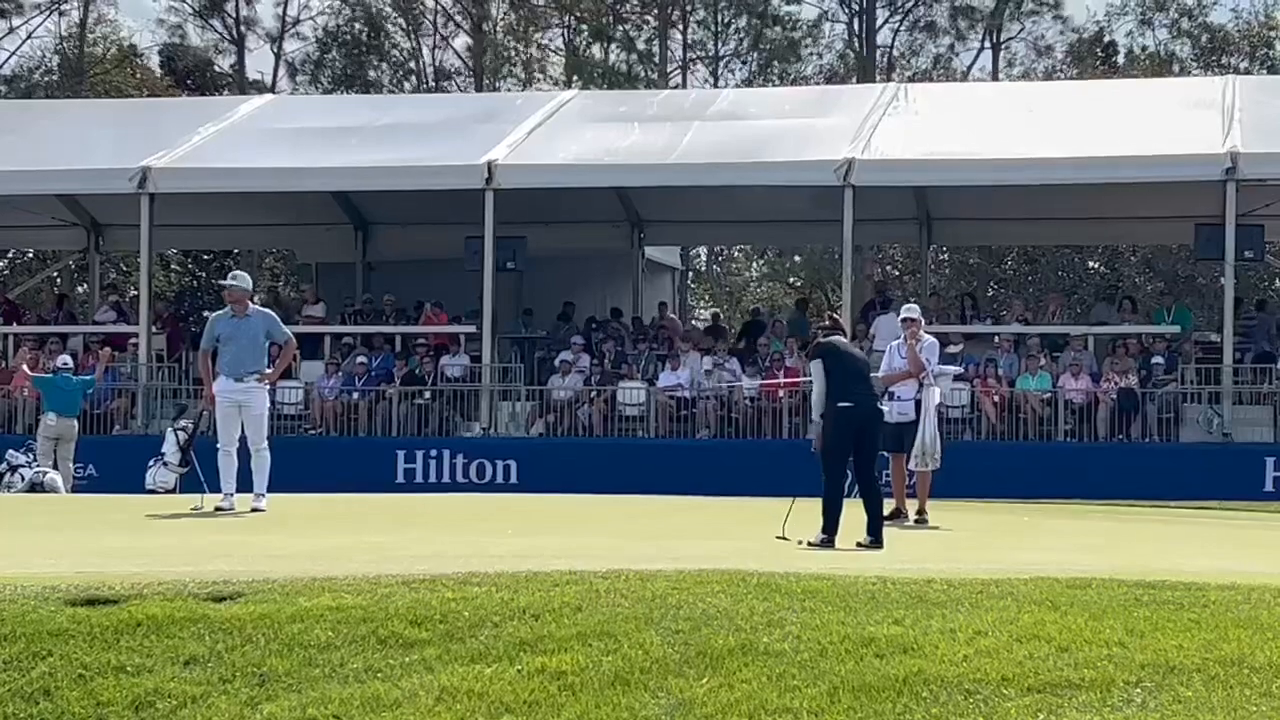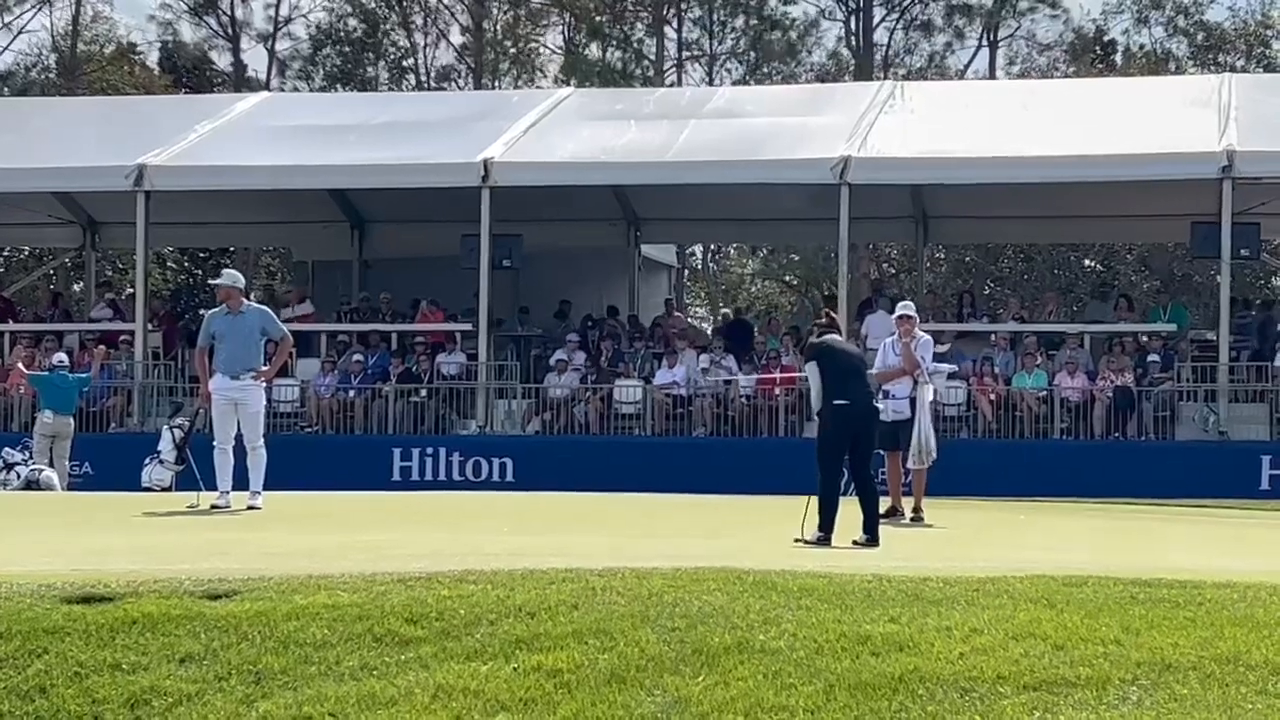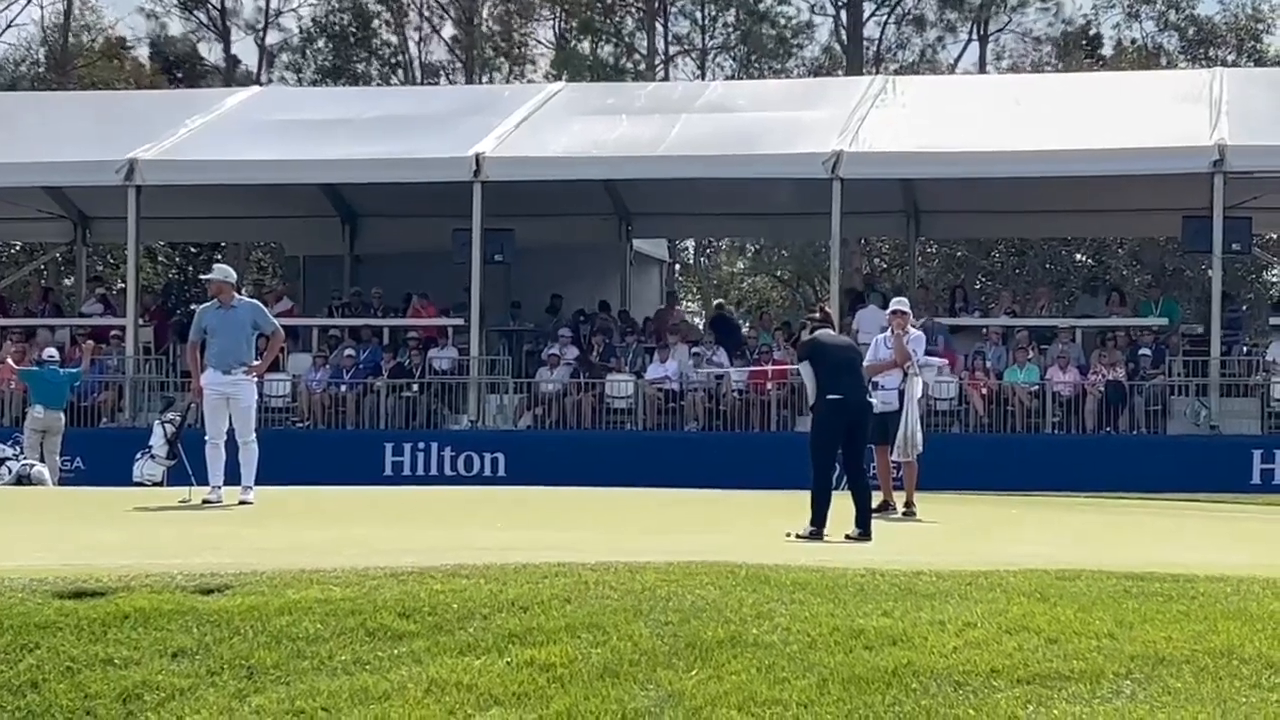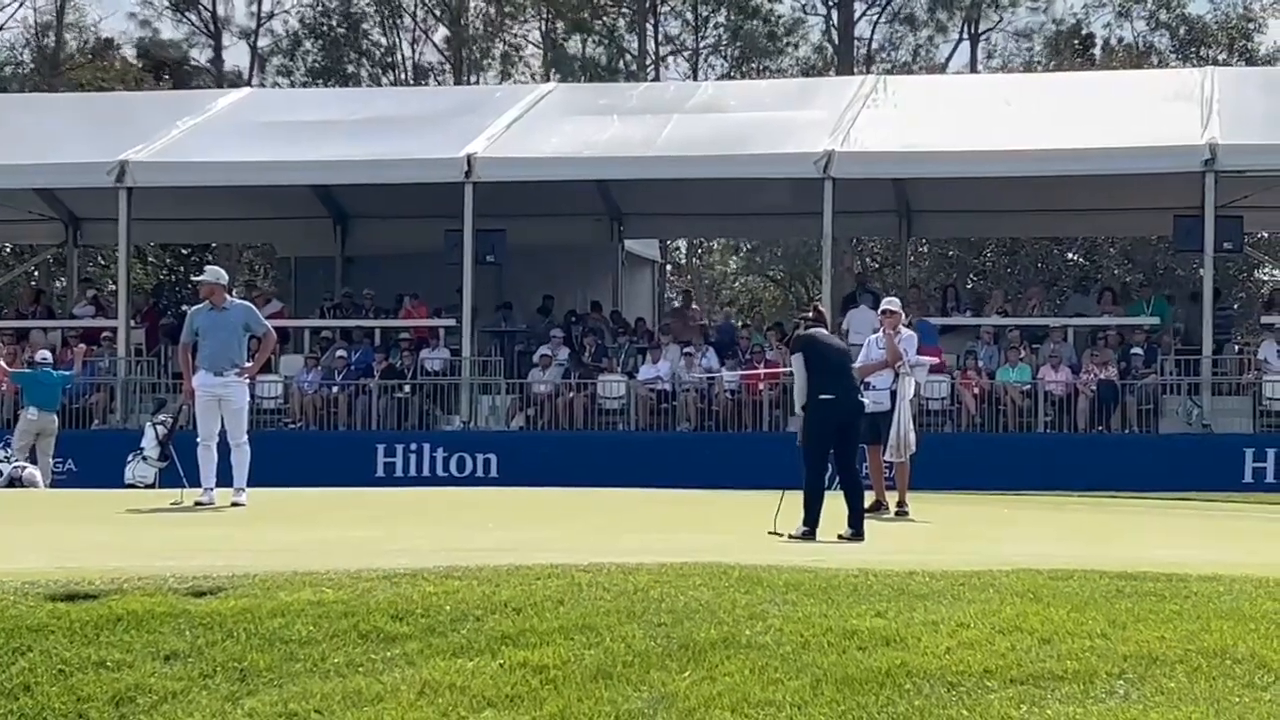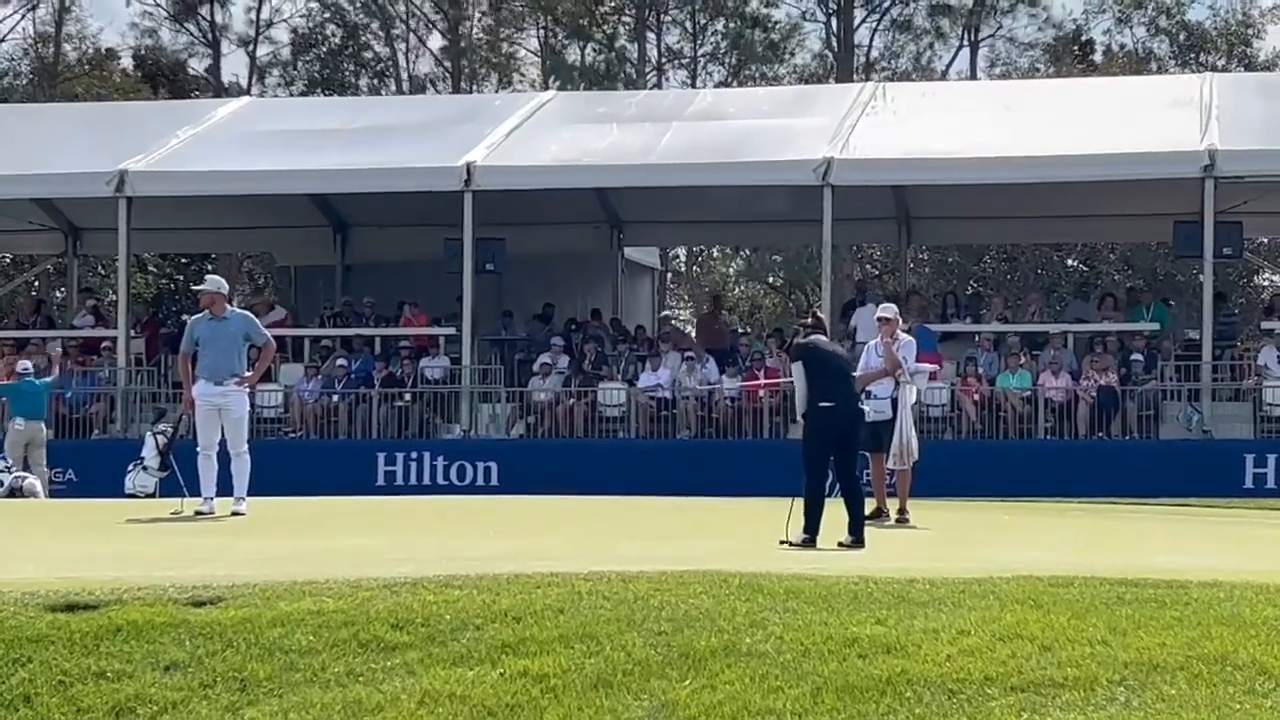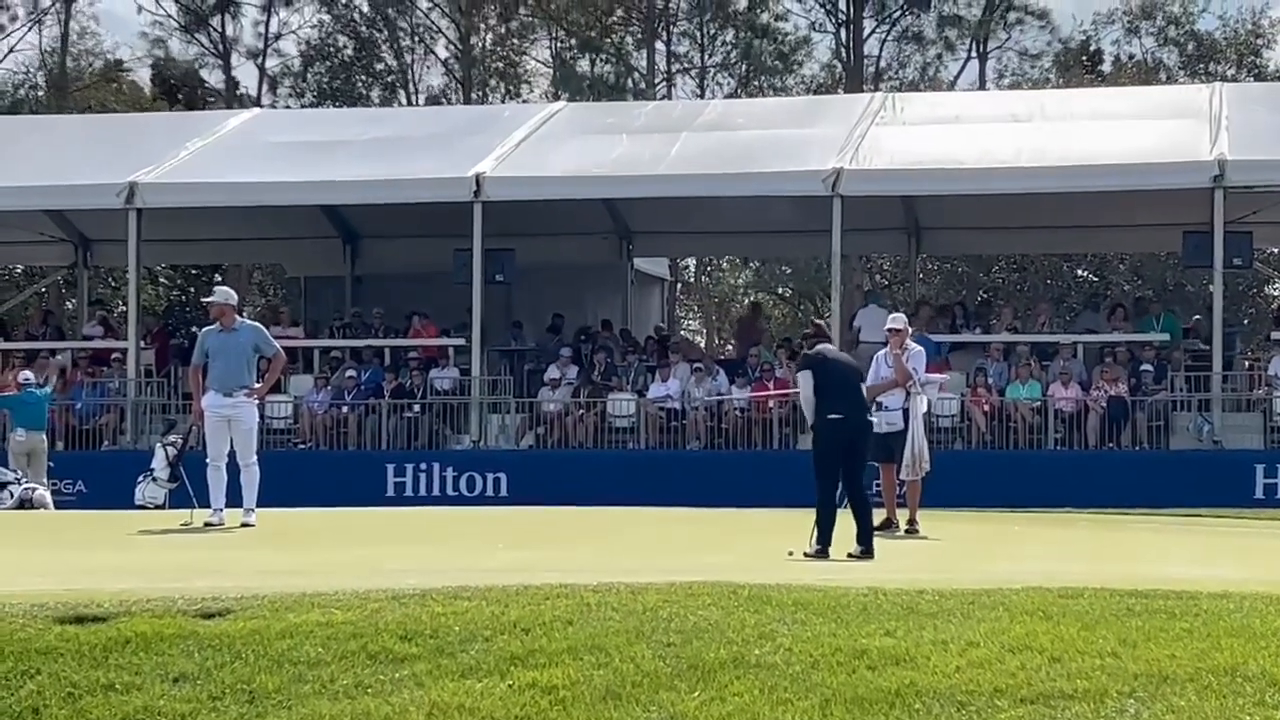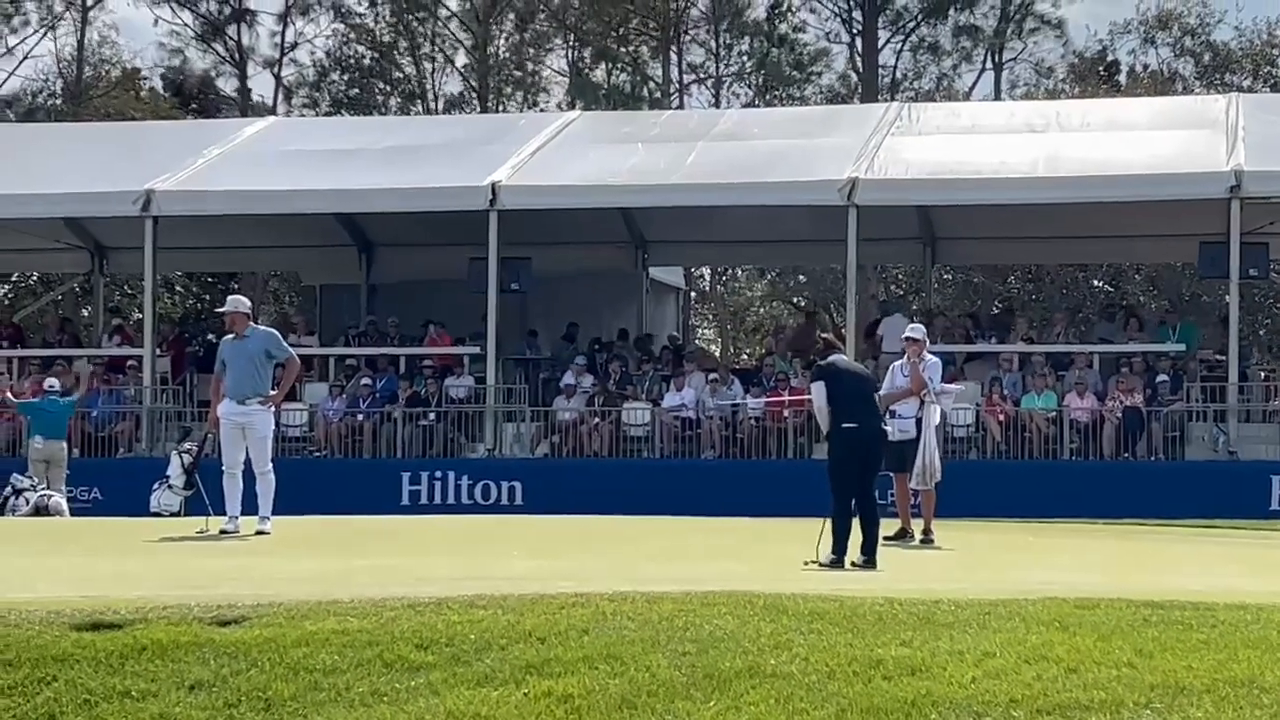
dt=0.7s
person 1, frame 1
left shoulder: (265, 317)
right shoulder: (216, 320)
left elbow: (290, 343)
right elbow: (205, 353)
left wrist: (275, 373)
right wrist: (208, 386)
left hip: (255, 386)
right hip: (225, 386)
left knee: (258, 444)
right knee: (226, 445)
left ankle: (260, 495)
right ankle: (228, 495)
person 1, frame 2
left shoulder: (260, 314)
right shoulder: (212, 317)
left elbow: (286, 340)
right elbow: (201, 350)
left wrist: (271, 370)
right wrist: (204, 384)
left hip: (250, 384)
right hip: (221, 384)
left knee: (254, 442)
right knee: (222, 442)
left ankle: (255, 492)
right ankle: (223, 492)
person 1, frame 3
left shoulder: (252, 308)
right shoulder: (204, 312)
left elbow: (278, 335)
right elbow: (193, 345)
left wrist: (263, 364)
right wrist: (196, 379)
left hip: (242, 378)
right hip: (212, 379)
left knee: (246, 437)
right knee: (214, 437)
left ankle: (247, 488)
right ankle: (215, 488)
person 1, frame 4
left shoulder: (243, 309)
right shoulder: (196, 313)
left elbow: (269, 336)
right elbow: (185, 347)
left wrist: (255, 366)
right wrist: (187, 380)
left hip: (234, 380)
right hip: (204, 380)
left knee: (238, 439)
right knee: (206, 439)
left ankle: (239, 489)
right ankle: (207, 489)
person 1, frame 5
left shoulder: (243, 319)
right shoulder: (195, 323)
left elbow: (269, 345)
right elbow: (184, 356)
left wrist: (255, 375)
right wrist: (187, 389)
left hip: (234, 389)
right hip: (204, 390)
left knee: (238, 448)
right knee: (206, 448)
left ankle: (240, 499)
right ankle: (208, 499)
person 1, frame 6
left shoulder: (253, 330)
right shoulder: (207, 334)
left elbow: (279, 357)
right elbow: (196, 368)
left wrist: (264, 387)
right wrist: (197, 400)
left hip: (243, 401)
right hip: (214, 401)
left knee: (247, 459)
right knee: (215, 459)
left ankle: (249, 510)
right ankle: (217, 510)
person 1, frame 7
left shoulder: (267, 336)
right shoulder: (225, 343)
left elbow: (293, 363)
right elbow: (218, 376)
left wrist: (279, 395)
right wrist: (214, 407)
left hip: (258, 409)
right hip: (229, 409)
left knee: (262, 467)
right knee: (231, 468)
left ankle: (264, 518)
right ankle: (232, 518)
person 2, frame 1
left shoulder: (820, 347)
right shoulder: (858, 353)
left elbow: (820, 389)
left wrist: (817, 423)
left hip: (843, 412)
right hip: (872, 411)
left knee: (834, 474)
right knee: (867, 473)
left ankle: (827, 534)
right ankle: (874, 535)
person 2, frame 2
left shoulder: (814, 347)
right shoulder: (855, 350)
left elbow: (817, 390)
left wrist: (820, 417)
left hip: (839, 411)
right hip: (867, 409)
left knee: (830, 472)
right knee: (862, 471)
left ankle: (824, 532)
right ankle: (871, 533)
person 2, frame 3
left shoulder: (807, 345)
right shoulder: (850, 343)
left elbow: (812, 387)
right elbow: (856, 377)
left wrist: (816, 411)
left hip: (831, 406)
right hip: (860, 404)
left knee: (822, 467)
right knee: (855, 466)
left ankle: (816, 527)
right ankle: (863, 527)
person 2, frame 4
left shoulder: (801, 340)
right shoulder: (840, 344)
left elbow: (801, 383)
left wrist: (801, 415)
left hip: (823, 405)
right hip: (851, 404)
left knee: (815, 467)
right knee: (848, 466)
left ankle: (809, 527)
right ankle: (856, 527)
person 2, frame 5
left shoulder: (801, 346)
right shoulder: (840, 351)
left elbow: (802, 389)
right elbow: (852, 383)
left wrist: (803, 419)
left hip: (823, 413)
right hip: (852, 412)
left knee: (816, 475)
right knee: (848, 474)
left ankle: (810, 534)
right ankle: (856, 534)
person 2, frame 6
left shoulder: (809, 358)
right shoulder: (849, 360)
left elbow: (807, 397)
right elbow: (859, 394)
left wrist: (813, 424)
left hip: (831, 423)
right hip: (861, 422)
left knee: (826, 486)
right knee: (855, 484)
left ankle: (822, 545)
right ankle: (865, 545)
person 2, frame 7
left shoulder: (822, 369)
right shoulder: (863, 370)
left elbow: (820, 406)
right elbow: (874, 403)
left wrist: (828, 433)
left hip: (846, 433)
right hip: (875, 432)
left knee: (842, 495)
right knee: (867, 494)
left ankle: (837, 555)
right ankle: (868, 555)
person 3, frame 1
left shoulder: (930, 344)
right shoulder: (893, 347)
left elbow: (919, 370)
right elbow: (884, 378)
left wrist: (912, 343)
right wrist: (908, 374)
left hip: (917, 408)
right hip: (893, 409)
right knee: (896, 458)
left ankle: (921, 509)
right ankle: (900, 508)
person 3, frame 2
left shoulder: (925, 341)
right shoulder: (887, 344)
left elbow: (914, 368)
right elbow: (878, 376)
left wrist: (906, 340)
right wrist: (903, 371)
left hip: (912, 406)
right hip: (888, 407)
right knee: (891, 456)
left ankle: (918, 507)
right ankle: (896, 505)
person 3, frame 3
left shoulder: (917, 337)
right shoulder: (879, 339)
left elbow: (905, 360)
right elbow: (868, 369)
left wrist: (898, 334)
right wrist: (893, 363)
left hip: (901, 400)
right hip: (878, 400)
right knee: (880, 450)
left ankle: (910, 502)
right ankle: (888, 500)
person 3, frame 4
left shoulder: (908, 337)
right shoulder: (872, 340)
left elbow: (897, 360)
right elbow: (860, 370)
left wrist: (889, 334)
right wrist: (884, 363)
left hip: (893, 400)
right hip: (870, 400)
right knee: (872, 451)
left ankle: (902, 502)
right ankle: (880, 500)
person 3, frame 5
left shoulder: (907, 342)
right shoulder: (870, 347)
left elbow: (896, 368)
left wrist: (887, 342)
right wrist: (884, 371)
left hip: (894, 407)
right hip: (871, 409)
right knee: (875, 458)
left ankle: (903, 509)
right ankle: (881, 507)
person 3, frame 6
left shoulder: (916, 352)
right shoulder: (879, 356)
left elbow: (906, 379)
right elbow: (869, 390)
left wrist: (897, 352)
right wrist: (894, 382)
left hip: (905, 418)
right hip: (881, 419)
right knee: (886, 470)
left ankle: (912, 519)
right ankle: (891, 518)
person 3, frame 7
left shoulder: (933, 363)
right shoulder: (896, 366)
left elbow: (920, 387)
right elbow: (883, 399)
left wrist: (913, 361)
right wrist: (908, 391)
left hip: (918, 428)
right hip: (895, 428)
right knee: (899, 479)
left ankle: (927, 529)
right ankle: (905, 528)
